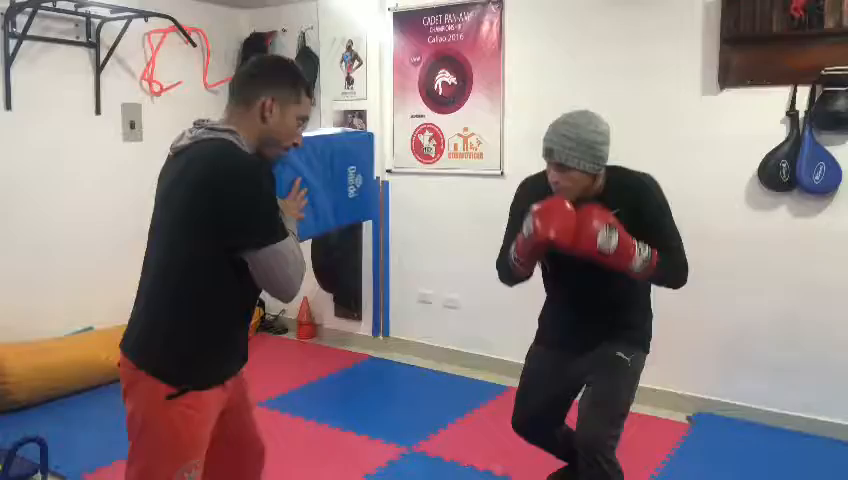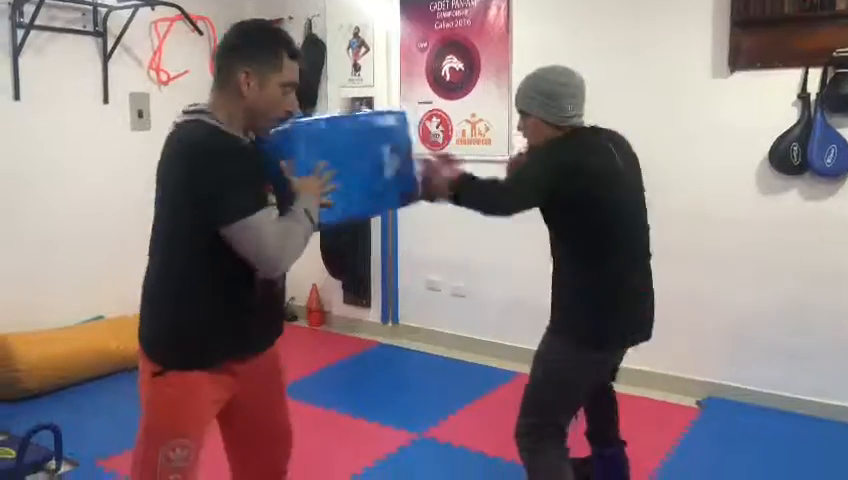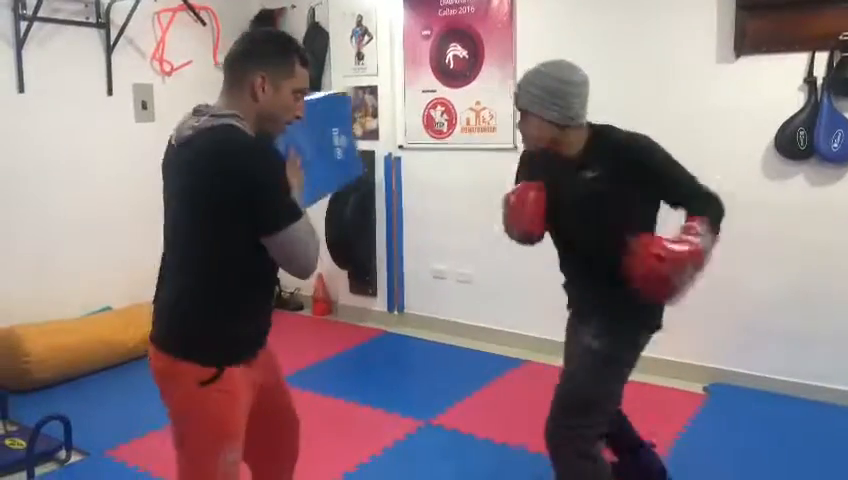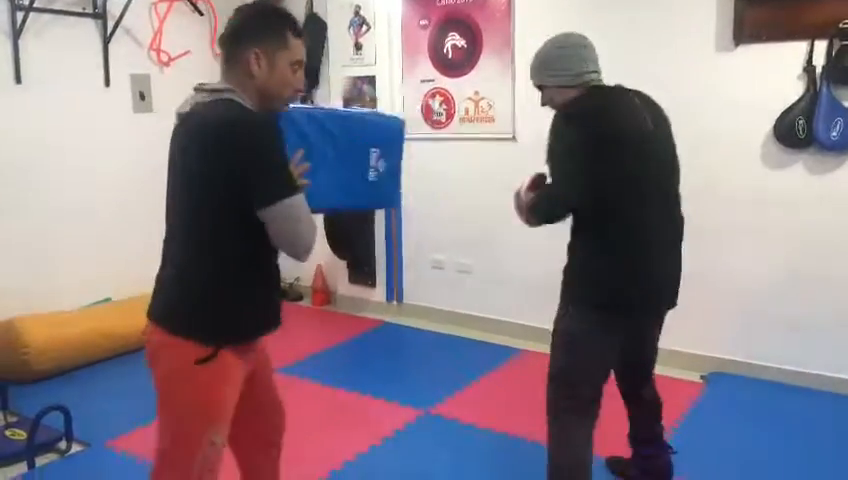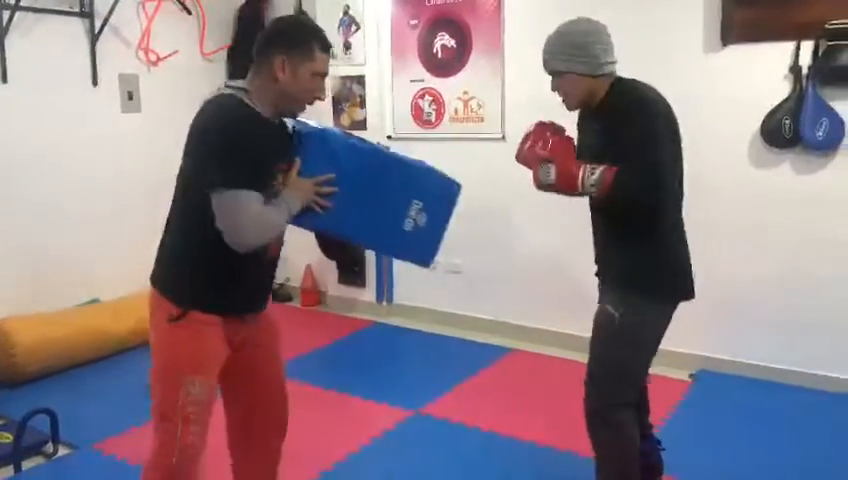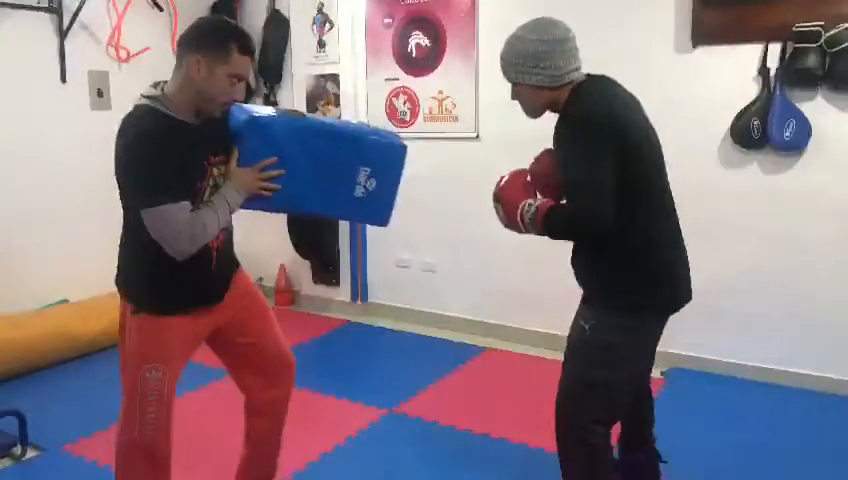
dt=0.4s
person 1, frame 1
left shoulder: (196, 155)
right shoulder: (239, 171)
right elbow: (285, 282)
left wrist: (273, 219)
right wrist: (287, 220)
left hip: (213, 361)
right hip: (172, 375)
person 1, frame 2
left shoulder: (233, 145)
right shoulder: (214, 151)
right elbow: (272, 255)
left wrist: (295, 205)
right wrist: (307, 204)
left hip: (246, 345)
right hip: (184, 358)
person 1, frame 3
left shoulder: (196, 141)
right shoulder: (247, 155)
right elbow: (302, 259)
left wrist: (279, 191)
right wrist: (289, 193)
left hip: (241, 341)
right hip: (200, 355)
left knee: (278, 438)
person 1, frame 4
left shoulder: (204, 119)
right shoulder: (247, 130)
right elbow: (298, 240)
left wrist: (280, 185)
right wrist: (291, 185)
left hip: (233, 326)
right hip: (197, 337)
left knee: (263, 432)
person 1, frame 5
left shoulder: (276, 129)
right shoulder: (225, 122)
right elbow: (243, 230)
left wrist: (306, 193)
right wrist: (294, 199)
left hip: (249, 302)
right hip: (191, 306)
left knee: (266, 414)
person 1, frame 6
left shoulder: (217, 117)
right shoulder: (144, 133)
right elbow: (179, 237)
right wrist: (235, 190)
left hip: (224, 283)
right hip: (160, 302)
left knee: (274, 372)
right knee: (147, 425)
person 2, frame 1
left shoulder: (637, 191)
right shoulder: (533, 194)
left elbow: (674, 270)
right elbow: (508, 273)
left wrist: (617, 244)
right wrist: (529, 239)
left hip: (619, 334)
right hip: (559, 330)
left knee: (594, 438)
right knee: (529, 419)
person 2, frame 2
left shoulder: (563, 156)
right shoulder: (613, 145)
left elbow: (503, 200)
left wrist: (440, 179)
left hip: (591, 313)
left knee: (538, 430)
right knee: (591, 383)
person 2, frame 3
left shoulder: (625, 152)
right shoulder: (537, 159)
left elbow: (708, 206)
right elbow: (529, 229)
left wrist: (687, 250)
right wrist: (519, 213)
left hip: (625, 305)
right hip: (588, 300)
left knee: (568, 429)
right knee: (590, 403)
person 2, frame 4
left shoulder: (581, 114)
right shoulder: (644, 108)
left elbow: (566, 196)
left wrist: (530, 202)
left hip: (603, 278)
right hip: (657, 273)
left knee: (571, 400)
right knee: (636, 374)
person 2, frame 5
left shoulder: (641, 108)
right shoulder: (594, 112)
left elbow: (653, 190)
left wrist: (580, 175)
right wrist: (560, 161)
left hip: (647, 275)
right hip: (625, 268)
left knee: (607, 396)
right knee: (624, 379)
person 2, frame 6
left shoulder: (586, 121)
right shoulder: (602, 94)
left elbow: (591, 220)
left wrist: (527, 211)
right wrist: (561, 177)
left hip: (630, 285)
right hip: (651, 275)
left knee: (582, 411)
right knee: (629, 386)
